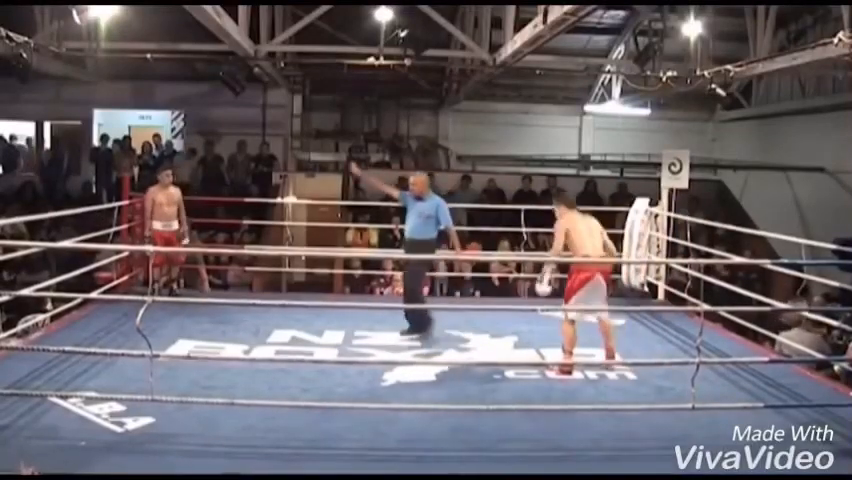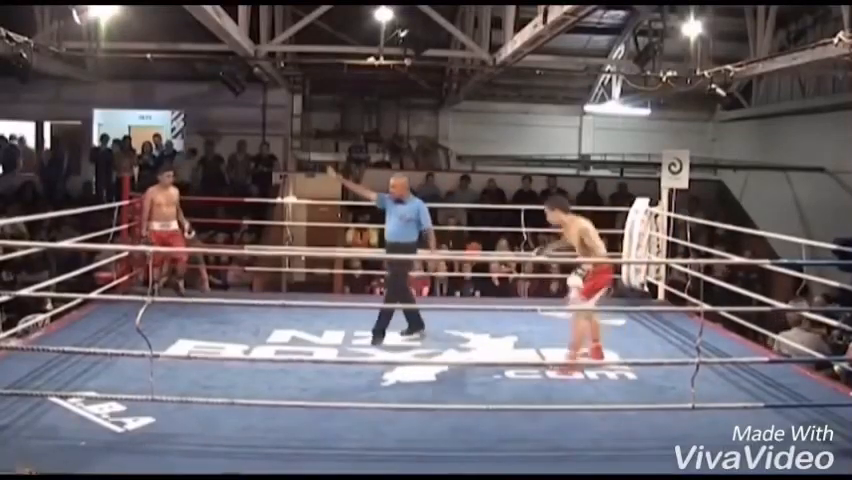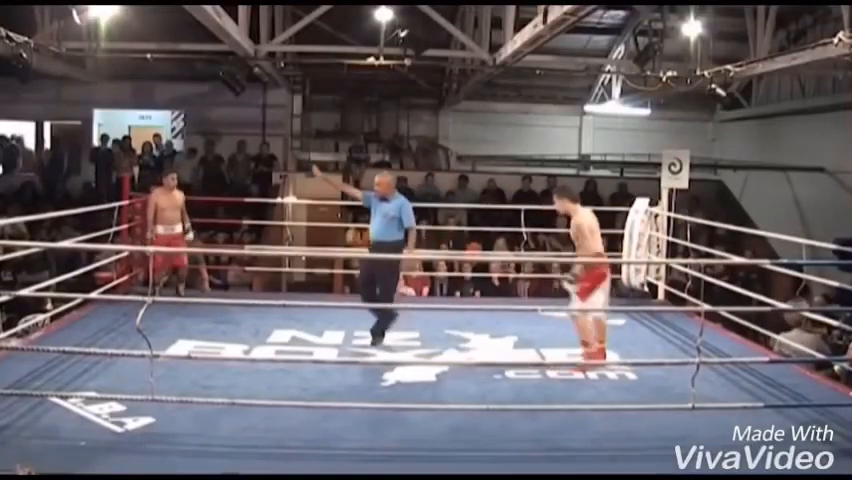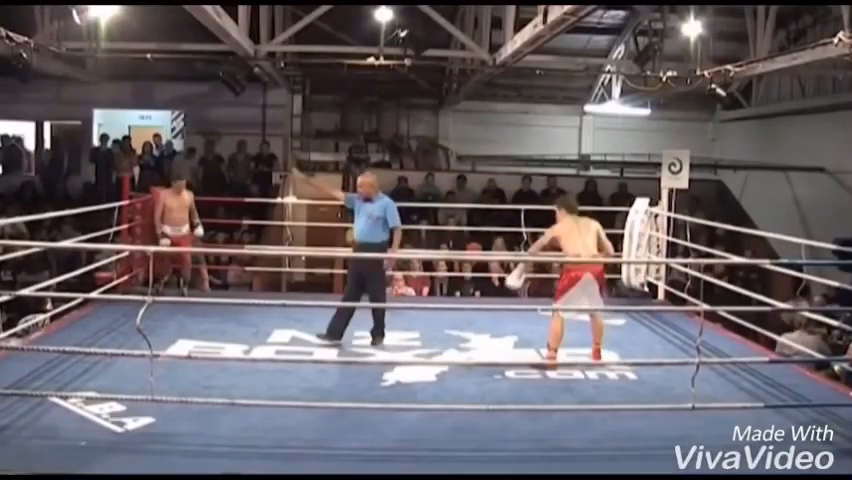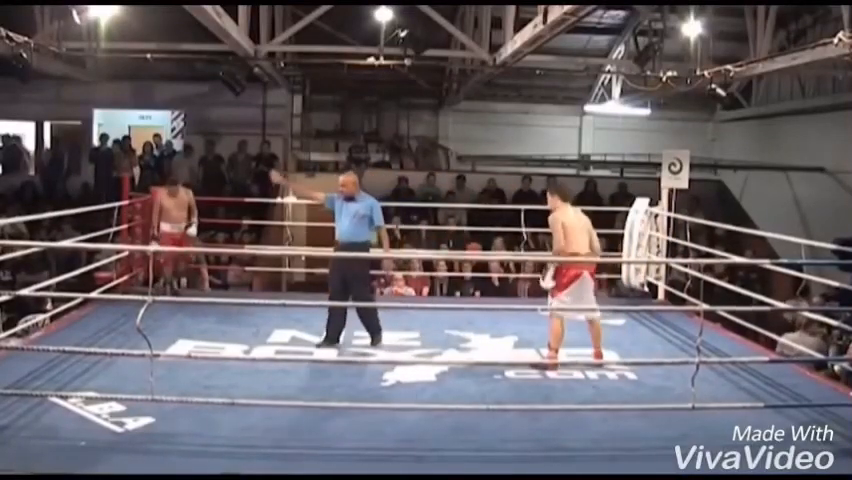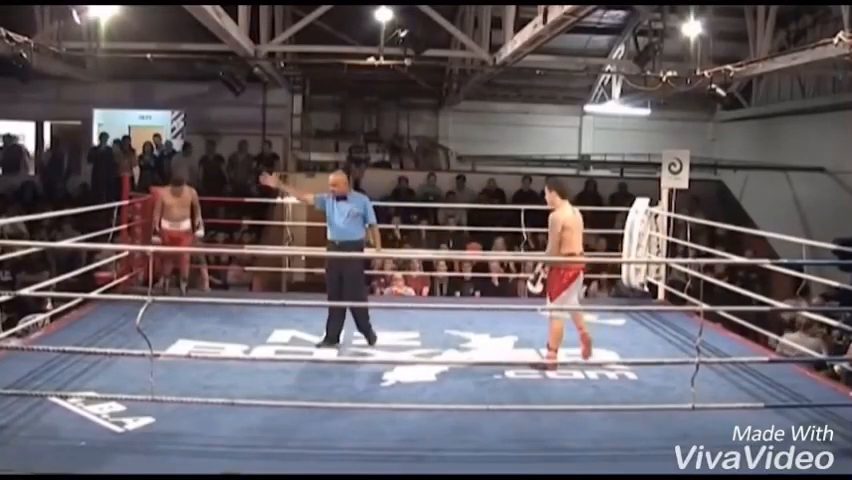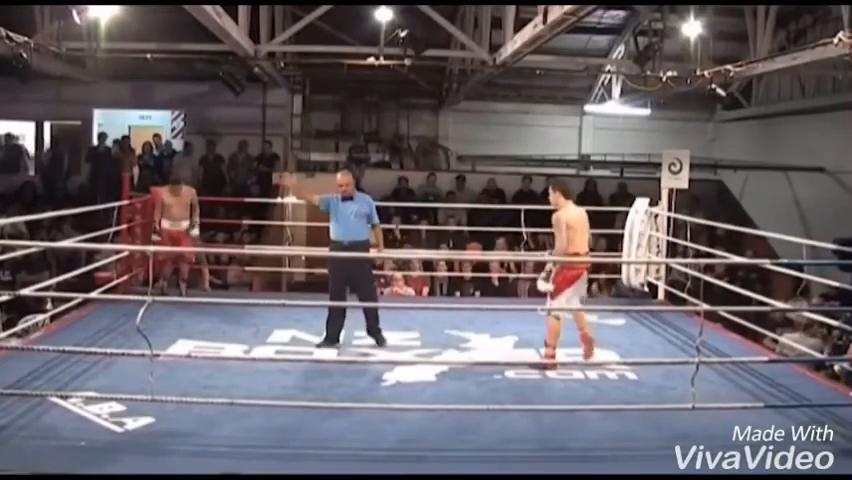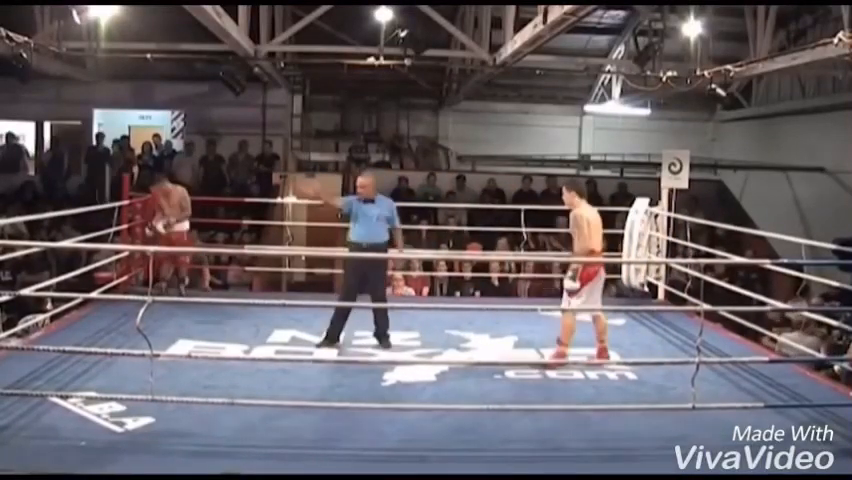
dt=0.3s
person 1, frame 1
left shoulder: (562, 223)
right shoulder: (592, 220)
left elbow: (556, 250)
right elbow: (611, 250)
left wrist: (546, 271)
left hip: (582, 269)
right hip: (601, 266)
left knee: (570, 315)
right knee: (601, 312)
left ankle: (567, 362)
right ankle: (610, 354)
person 1, frame 2
left shoulder: (579, 226)
right shoulder: (566, 226)
left elbow: (600, 251)
right elbow: (566, 242)
left wrist: (585, 268)
right wrist: (548, 249)
left hip: (601, 270)
right hip: (594, 269)
left knee: (579, 310)
right knee: (586, 311)
left ankle: (574, 358)
right ankle: (596, 351)
person 1, frame 3
left shoulder: (579, 220)
right shoulder: (585, 213)
left elbow: (590, 250)
left wrist: (576, 270)
right wrist: (580, 265)
left hip: (593, 268)
right hip: (598, 266)
left knee: (579, 311)
right knee: (597, 311)
left ankle: (591, 355)
right ankle: (599, 352)
person 1, frame 4
left shoulder: (558, 227)
right shoulder: (593, 224)
left elbow: (536, 247)
right elbow: (610, 251)
left wrist: (519, 268)
left hip: (574, 269)
right hip: (595, 266)
left knee: (558, 313)
right knee: (595, 311)
left ankle: (551, 357)
right ankle: (597, 352)
person 1, frame 5
left shoulder: (556, 216)
right shoulder: (582, 216)
left elbow: (560, 247)
right elbow: (596, 248)
left wrist: (551, 267)
left hip: (570, 267)
right hip: (587, 265)
left knee: (557, 313)
right knee: (592, 313)
left ankle: (552, 358)
right ankle: (598, 355)
person 1, frame 6
left shoulder: (556, 216)
right shoulder: (576, 212)
left elbow: (553, 249)
left wrist: (540, 268)
left hip: (563, 266)
right hip: (577, 263)
left knee: (555, 313)
right knee: (571, 304)
left ankle: (551, 358)
right ankle: (585, 338)
person 1, frame 7
left shoulder: (559, 215)
right shoulder: (581, 212)
left elbow: (561, 248)
left wrist: (549, 267)
left hip: (568, 265)
right hip: (582, 263)
left knee: (554, 311)
right knee: (573, 304)
left ankle: (550, 357)
right ankle: (586, 339)
person 1, frame 8
left shoulder: (577, 213)
right shoulder: (593, 212)
left elbow: (584, 245)
left wrist: (574, 268)
left hip: (585, 264)
right hip: (597, 264)
left knee: (568, 309)
right knee: (595, 310)
left ankle: (561, 353)
right ankle: (602, 352)
person 2, frame 1
left shoulder: (437, 203)
right shoulder: (410, 198)
left elbow: (449, 228)
right elbow: (386, 189)
left wrist: (458, 250)
right wrist: (361, 175)
left hip: (424, 247)
right hip: (410, 246)
left knee: (413, 286)
right knee: (409, 287)
left ankle: (424, 322)
right ankle: (416, 325)
person 2, frame 2
left shoulder: (418, 206)
right shoulder: (388, 200)
left elbow: (429, 231)
right elbow: (365, 192)
left wrist: (433, 254)
right wrist: (339, 179)
left hip: (405, 251)
right hip: (391, 249)
left knee: (392, 292)
right knee: (402, 291)
left ankle: (379, 331)
right ankle: (416, 325)
person 2, frame 3
left shoulder: (402, 204)
right shoulder: (374, 198)
left elbow: (411, 230)
right elbow: (350, 190)
right wrist: (324, 177)
left hip: (391, 250)
right hip: (375, 248)
left knee: (386, 293)
right knee: (364, 287)
left ankle: (379, 331)
right ankle: (388, 316)
person 2, frame 4
left shoulder: (387, 204)
right shoulder: (357, 200)
left elbow: (397, 230)
right elbow: (334, 193)
left wrist: (392, 253)
right wrist: (306, 179)
left hip: (376, 252)
right hip: (359, 251)
left knee: (376, 296)
right knee: (350, 294)
left ankle: (378, 334)
right ankle: (334, 332)
person 2, frame 5
left shoulder: (370, 203)
right shoulder: (334, 199)
left elbow: (381, 229)
right elbow: (309, 194)
left wrist: (386, 253)
right wrist: (285, 182)
left hip: (357, 252)
right hip: (340, 251)
left knee: (362, 296)
right knee: (336, 296)
left ankle: (375, 332)
right ankle: (332, 337)
person 2, frame 6
left shoulder: (362, 201)
right shoulder: (327, 200)
left elbow: (372, 226)
right elbow: (303, 196)
left wrist: (378, 251)
right wrist: (279, 185)
left hip: (354, 251)
right hip: (334, 250)
left knee: (356, 294)
right knee: (334, 296)
left ankle: (367, 331)
right ankle: (332, 337)
person 2, frame 7
left shoulder: (366, 201)
right shoulder: (332, 200)
left elbow: (375, 226)
right elbow: (311, 198)
left wrist: (380, 249)
right wrist: (295, 187)
left hip: (359, 250)
right hip: (338, 250)
left knee: (367, 294)
right knee: (336, 295)
left ankle: (375, 332)
right ankle: (332, 336)
person 2, frame 8
left shoulder: (387, 204)
right shoulder: (353, 201)
left elbow: (396, 228)
right elbow: (334, 202)
left wrist: (400, 251)
right wrist: (317, 194)
left hip: (378, 253)
right hip: (356, 251)
left knee: (379, 296)
right knee: (346, 295)
left ankle: (382, 335)
right ankle: (332, 337)
person 3, frame 1
left shoulder: (176, 191)
right shoulder: (152, 192)
left elbow: (181, 209)
right elbow: (147, 214)
left wrist: (184, 227)
right wrist: (147, 232)
left hip: (174, 228)
right hip: (158, 229)
left knee: (177, 259)
right knee: (157, 260)
left ankle: (173, 286)
right ankle: (156, 288)
person 3, frame 2
left shoulder: (175, 191)
right shoulder: (151, 192)
right elbow: (145, 213)
left wrist: (185, 224)
right wrist: (144, 232)
left hip: (173, 228)
right hip: (156, 229)
left knee: (182, 257)
right knee: (156, 260)
left ankle: (179, 282)
right ankle: (156, 288)
person 3, frame 3
left shoulder: (180, 195)
right shoulder: (155, 195)
right elbow: (150, 217)
left wrist: (187, 225)
right wrist: (149, 235)
left hip: (177, 232)
right hip: (160, 233)
left knee: (182, 263)
right knee: (158, 264)
left ankle: (180, 286)
right ankle: (157, 289)
person 3, frame 4
left shoulder: (189, 195)
right shoulder: (163, 196)
left elbow: (193, 212)
right elbow: (157, 216)
left wrist: (197, 222)
right wrist: (160, 232)
left hip: (184, 233)
right hip: (168, 232)
left knee: (186, 261)
left ankle: (184, 286)
right ankle: (162, 281)
person 3, frame 5
left shoulder: (188, 194)
right shoulder: (160, 196)
left elbow: (193, 209)
right elbow: (155, 215)
left wrist: (193, 222)
right wrist: (155, 233)
left hip: (183, 230)
right hip: (166, 230)
right knee: (167, 259)
left ankle: (175, 280)
right ankle: (168, 287)
person 3, frame 6
left shoulder: (191, 192)
right shoulder: (163, 193)
left elbow: (196, 207)
right elbow: (157, 211)
left wrist: (198, 222)
right wrist: (155, 228)
left hip: (185, 227)
right hip: (167, 227)
left knee: (184, 257)
right knee: (168, 257)
left ankle: (183, 285)
right ankle: (165, 283)
person 3, frame 7
left shoulder: (191, 192)
right shoulder: (162, 193)
left elbow: (196, 207)
right elbow: (157, 210)
left wrist: (195, 222)
right wrist: (156, 227)
left hip: (184, 228)
right hip: (167, 228)
left knee: (185, 258)
right knee: (167, 258)
left ankle: (183, 286)
right ankle: (163, 285)
person 3, frame 8
left shoulder: (181, 192)
right shoulder: (158, 194)
left elbow: (188, 212)
right elbow: (159, 212)
left wrist: (172, 220)
right wrist: (154, 224)
left hip: (180, 229)
right hip: (165, 229)
left knee: (182, 259)
right knee: (166, 258)
left ankle: (182, 286)
right ankle: (163, 286)
